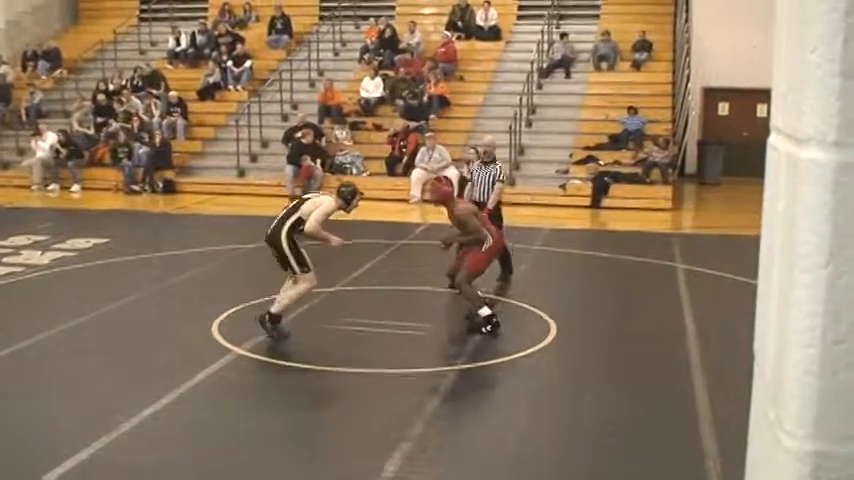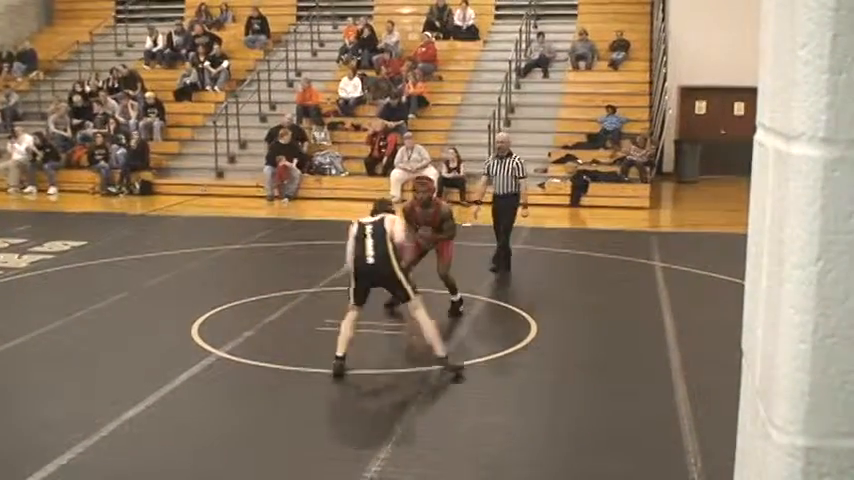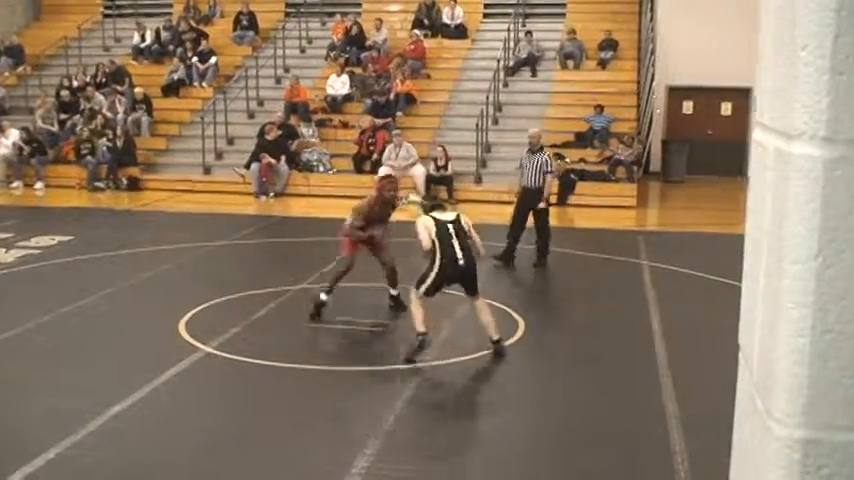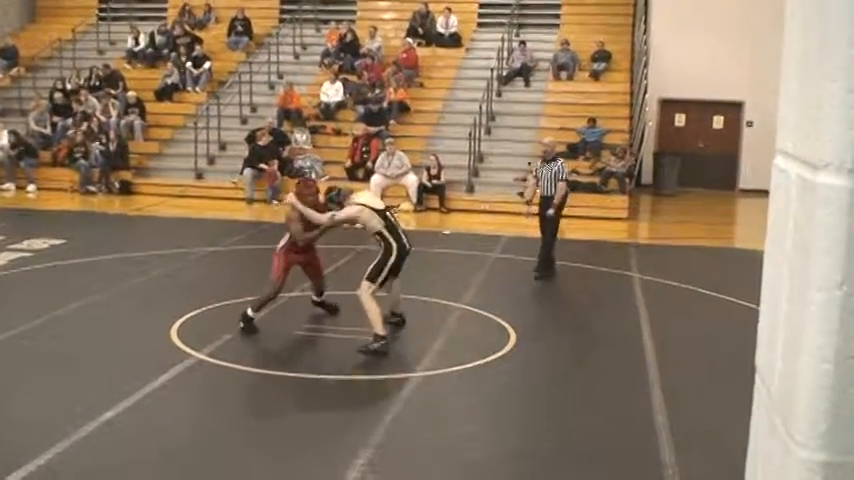
dt=0.7s
person 1, frame 1
left shoulder: (322, 199)
right shoulder: (331, 203)
right elbow: (310, 228)
left wrist: (326, 237)
right wrist: (330, 239)
left hip: (276, 234)
right hip: (283, 236)
left knee: (296, 279)
right knee: (309, 283)
left ankle: (272, 320)
right ankle: (271, 316)
person 1, frame 2
left shoulder: (356, 225)
right shoulder: (393, 219)
left elbow: (350, 263)
right elbow: (399, 240)
left hip: (361, 268)
right hip: (386, 265)
left knee: (352, 313)
right knee: (418, 310)
left ankle: (339, 360)
right ankle: (443, 360)
person 1, frame 3
left shoulder: (422, 221)
right shoulder: (461, 218)
left elbow: (427, 247)
right elbow: (480, 252)
left hip: (443, 266)
right hip: (468, 264)
left knee: (415, 299)
right knee: (476, 300)
left ankle: (421, 335)
right ankle: (497, 343)
person 1, frame 4
left shoulder: (354, 210)
right shoulder: (366, 194)
left elbow: (321, 220)
left wrist: (295, 203)
left hip: (392, 250)
right hip: (403, 245)
left knee: (365, 293)
right knee: (390, 278)
left ankle: (381, 339)
right ankle: (397, 316)
person 2, frame 1
left shoulder: (460, 210)
right shoulder: (453, 208)
left elbow: (480, 236)
left wrist: (458, 240)
right wrist: (451, 238)
left hip: (488, 243)
right hip: (479, 242)
left knee: (461, 282)
right knee: (453, 273)
left ankle: (490, 320)
right ankle: (480, 302)
person 2, frame 2
left shoulder: (443, 209)
right shoulder: (408, 208)
left elbow: (451, 233)
left wrist: (433, 236)
right wrist: (418, 236)
left hip: (442, 238)
right hip: (423, 237)
left knee: (443, 273)
right knee: (405, 267)
left ankle: (457, 301)
right ankle: (397, 297)
person 2, frame 3
left shoulder: (393, 204)
right shoulder: (366, 206)
right elbow: (352, 233)
left wrist: (381, 233)
right wrist: (372, 233)
left hip: (372, 232)
right hip: (352, 232)
left knee: (390, 264)
right knee: (347, 266)
left ankle: (394, 297)
right ankle: (321, 301)
person 2, frame 4
left shoulder: (323, 208)
right shoulder: (294, 215)
right elbow: (301, 241)
right wrist: (324, 227)
left hip: (308, 251)
right hip: (287, 251)
left knee: (320, 287)
right knee: (275, 290)
left ankle: (319, 301)
right ankle: (247, 317)
person 3, frame 1
left shoulder: (498, 168)
right shoulder: (476, 166)
left elbow: (496, 191)
right elbow: (469, 187)
left wrist: (487, 211)
left hip: (492, 208)
right hip: (475, 207)
left ankle: (506, 271)
person 3, frame 2
left shoulder: (516, 161)
right shoulder: (491, 161)
left elbow: (522, 184)
right elbow: (484, 182)
left wrist: (524, 205)
right wrist: (477, 203)
left hip: (510, 199)
right hip: (497, 199)
left knee: (504, 232)
right knee: (499, 233)
left ankle: (499, 263)
right ankle: (503, 263)
person 3, frame 3
left shoulder: (545, 156)
right shoulder: (525, 154)
left elbow: (549, 180)
left wrist: (545, 200)
right wrist: (518, 195)
left hip: (539, 194)
right hip: (525, 193)
left knee: (541, 227)
right knee: (516, 224)
left ankle: (542, 258)
right ankle: (507, 256)
person 3, frame 4
left shoulder: (560, 164)
right shoulder: (540, 164)
left elbow: (562, 187)
right elbow: (533, 184)
left wrist: (554, 206)
right wrist: (528, 203)
left hip: (554, 202)
right hip: (543, 201)
left knee: (549, 235)
right knee: (545, 234)
left ankle: (544, 268)
right ankle: (549, 266)
